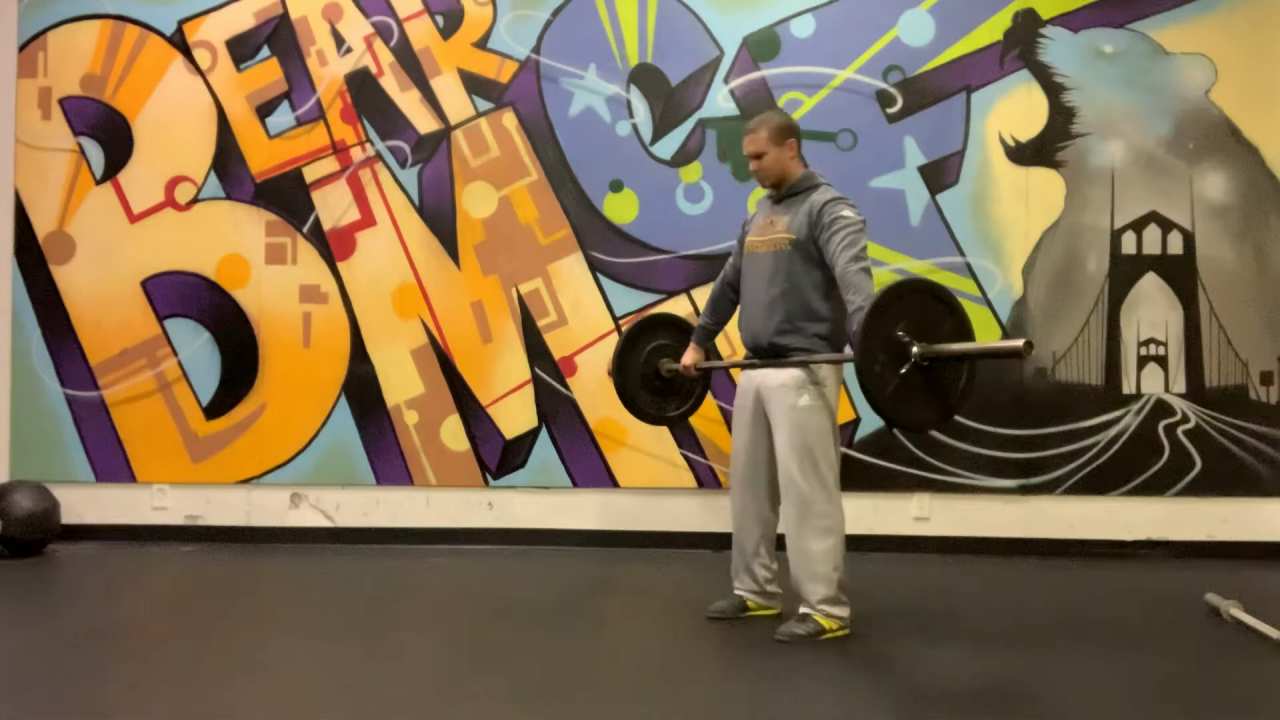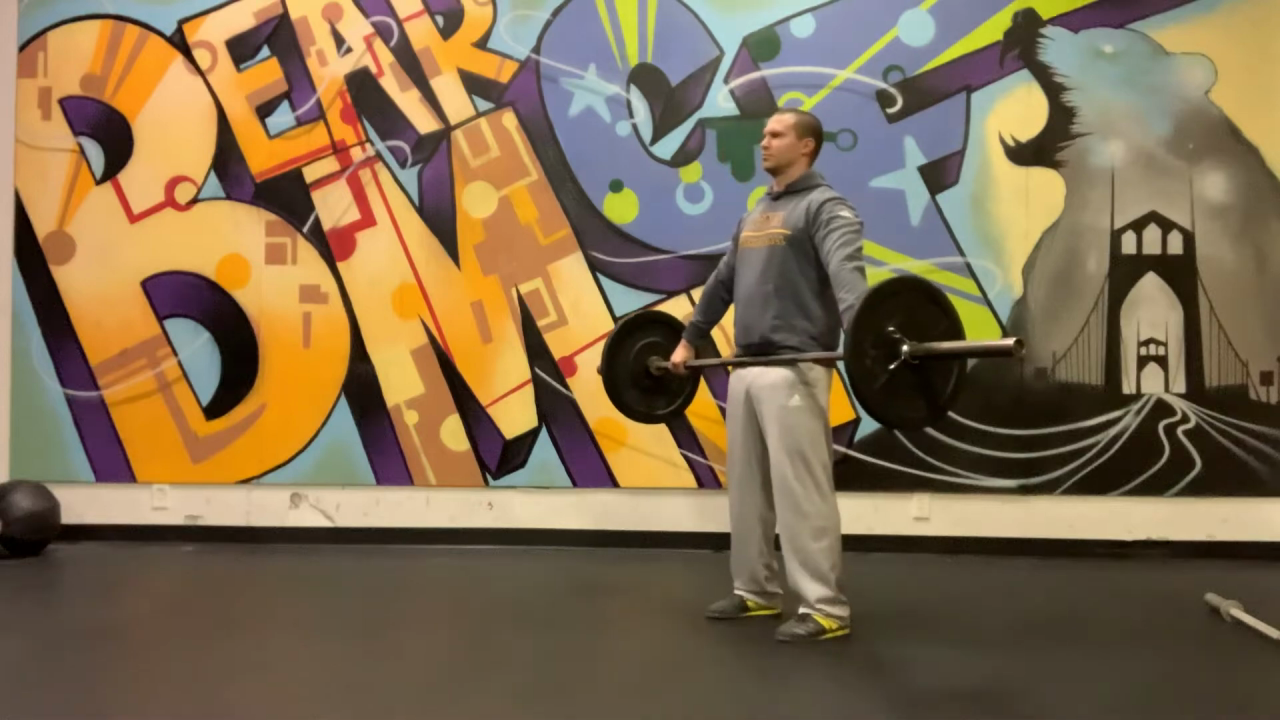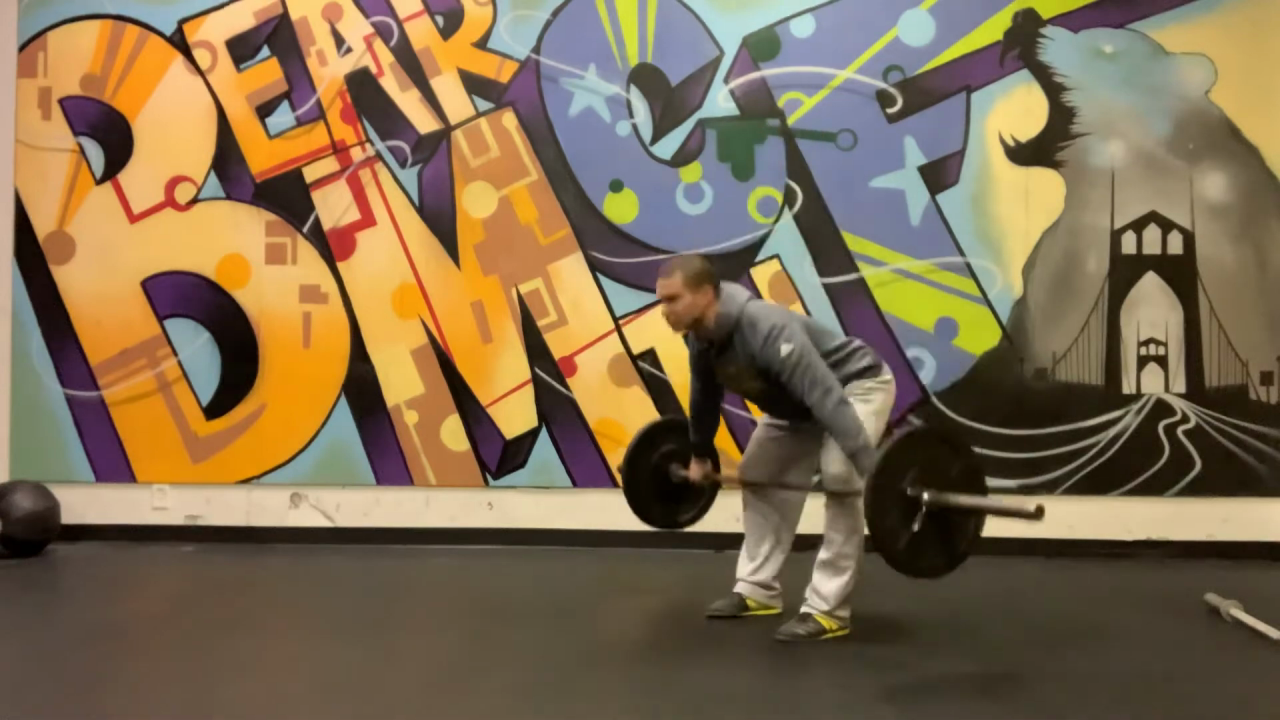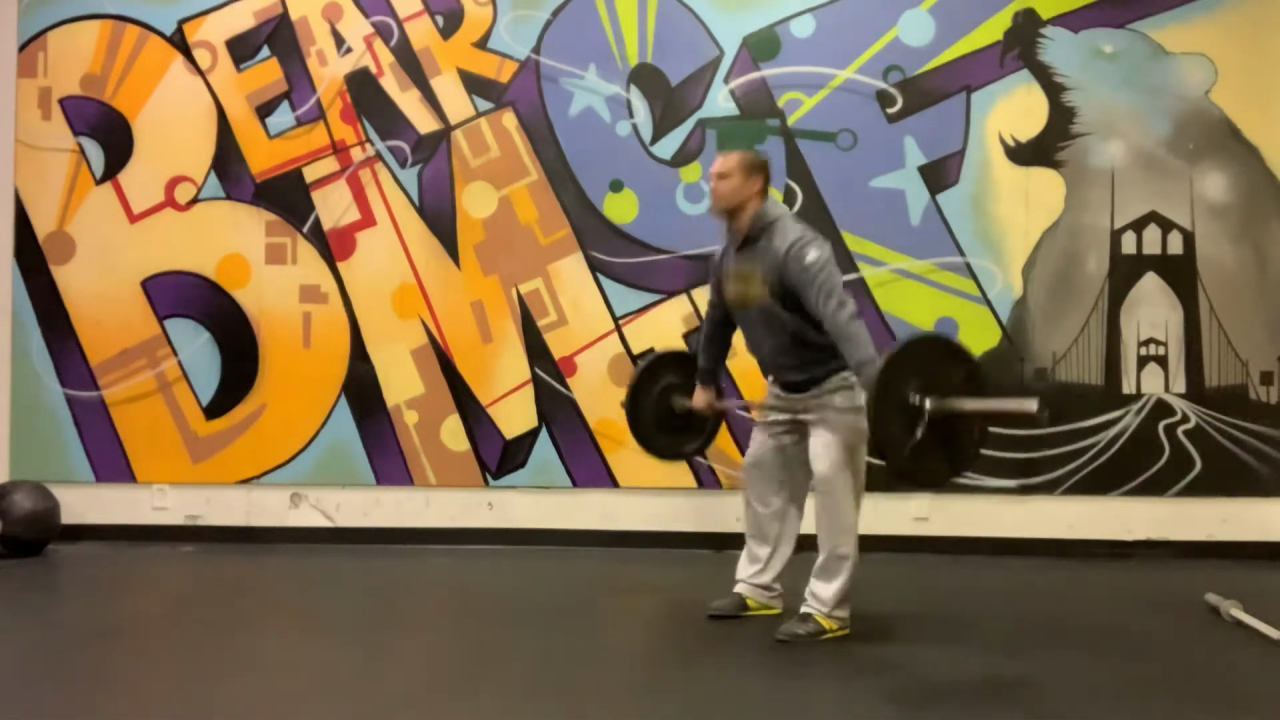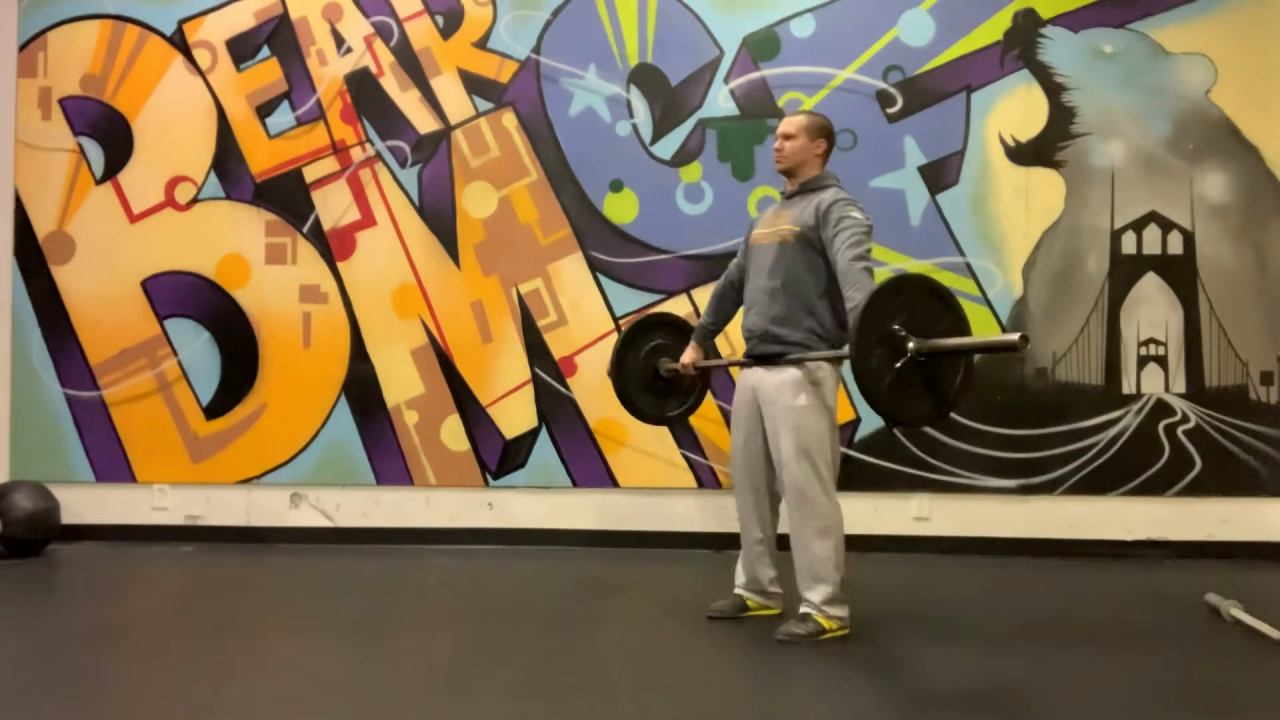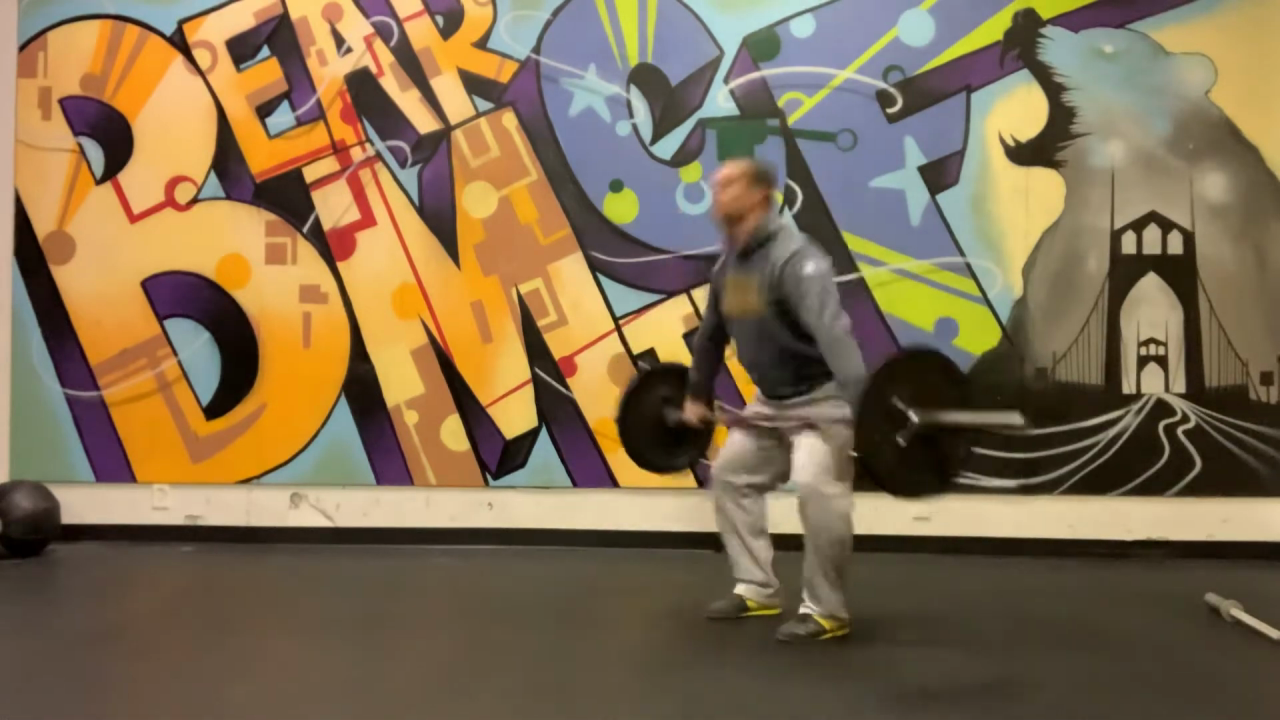
dt=0.7s
person 1, frame 1
left shoulder: (828, 208)
right shoulder: (757, 217)
left elbow: (853, 272)
right elbow: (729, 284)
right wrist: (698, 342)
left hip: (804, 372)
right hip: (754, 371)
left knee: (808, 490)
right knee: (749, 486)
left ankle: (825, 607)
right ankle: (755, 590)
person 1, frame 2
left shoulder: (826, 207)
right shoulder: (755, 214)
left elbow: (846, 272)
right elbow: (723, 281)
right wrist: (689, 339)
left hip: (794, 370)
right hip: (745, 368)
left knee: (802, 490)
right knee: (747, 487)
left ankle: (825, 608)
right ankle: (756, 590)
person 1, frame 3
left shoulder: (766, 330)
right shoulder: (703, 342)
left elbow: (829, 399)
right elbow: (705, 399)
left wrist: (871, 471)
right wrist: (700, 456)
left hip: (858, 386)
left knee: (840, 479)
right knee: (757, 475)
left ankle: (827, 609)
right ankle: (758, 589)
person 1, frame 4
left shoulder: (792, 244)
right shoulder: (728, 256)
left elbow: (842, 315)
right elbow: (717, 322)
left wrist: (875, 386)
right wrist: (705, 383)
left hip: (838, 382)
right hip: (789, 389)
left knee: (832, 480)
right knee: (762, 478)
left ankle: (827, 609)
right ankle: (757, 589)
person 1, frame 5
left shoulder: (836, 207)
right shoulder: (770, 214)
left elbow: (853, 271)
right elbow: (734, 281)
right wrist: (699, 339)
left hip: (803, 370)
right hip: (754, 369)
left knee: (806, 486)
right knee: (751, 482)
left ankle: (825, 609)
right ankle: (757, 591)
person 1, frame 6
left shoulder: (793, 256)
right shoulder: (726, 267)
left elbow: (832, 327)
right elbow: (712, 335)
left wrist: (863, 402)
right wrist: (697, 394)
left hip: (825, 395)
right hip: (775, 398)
left knee: (817, 487)
right knee: (732, 474)
left ankle: (826, 609)
right ankle: (756, 589)
